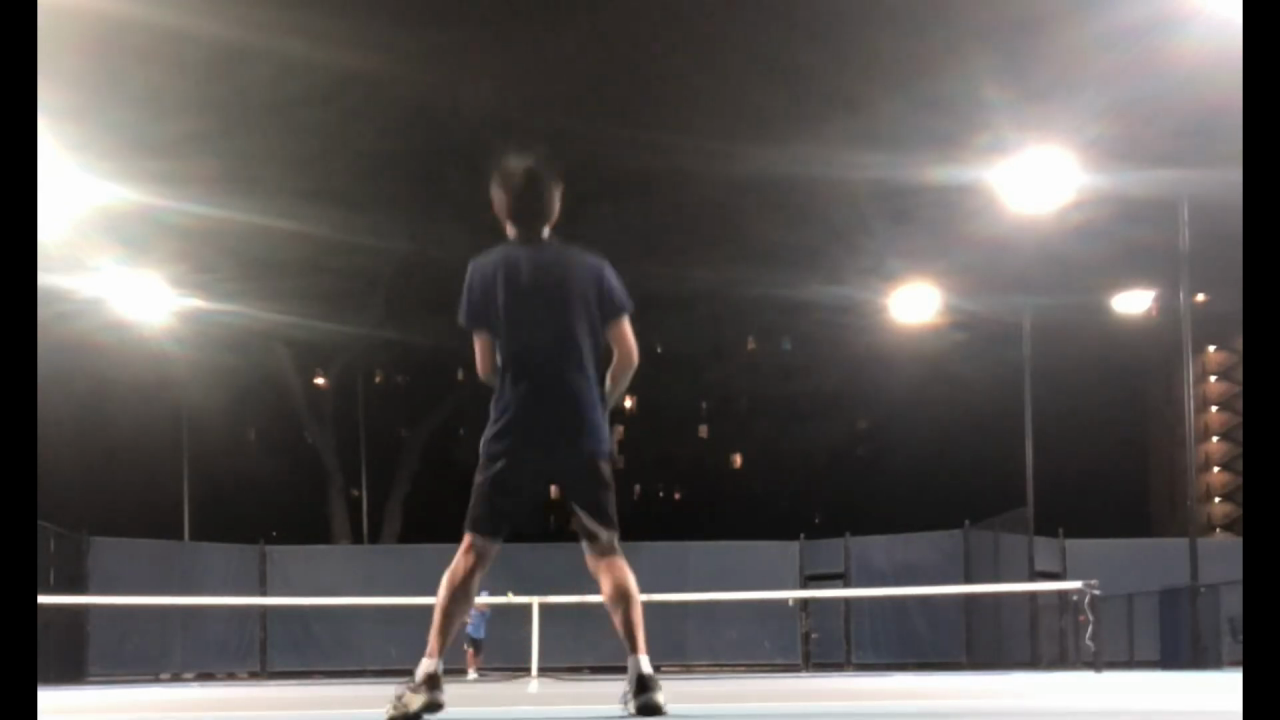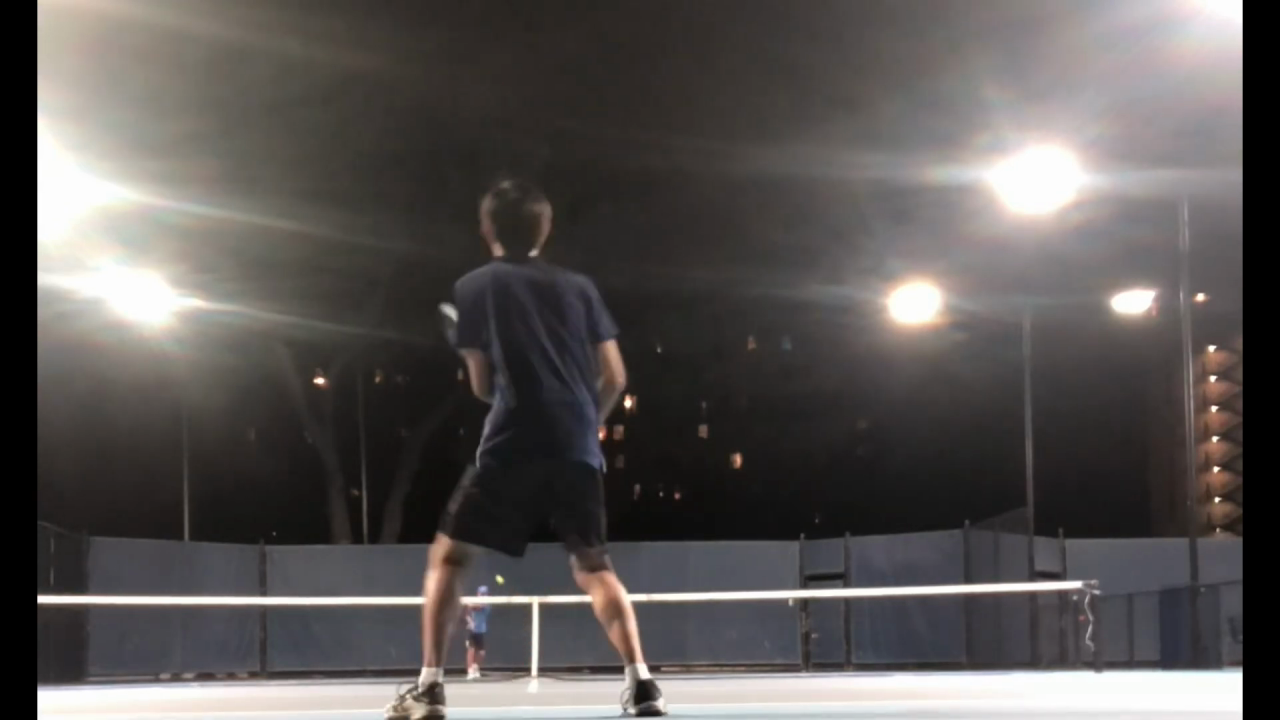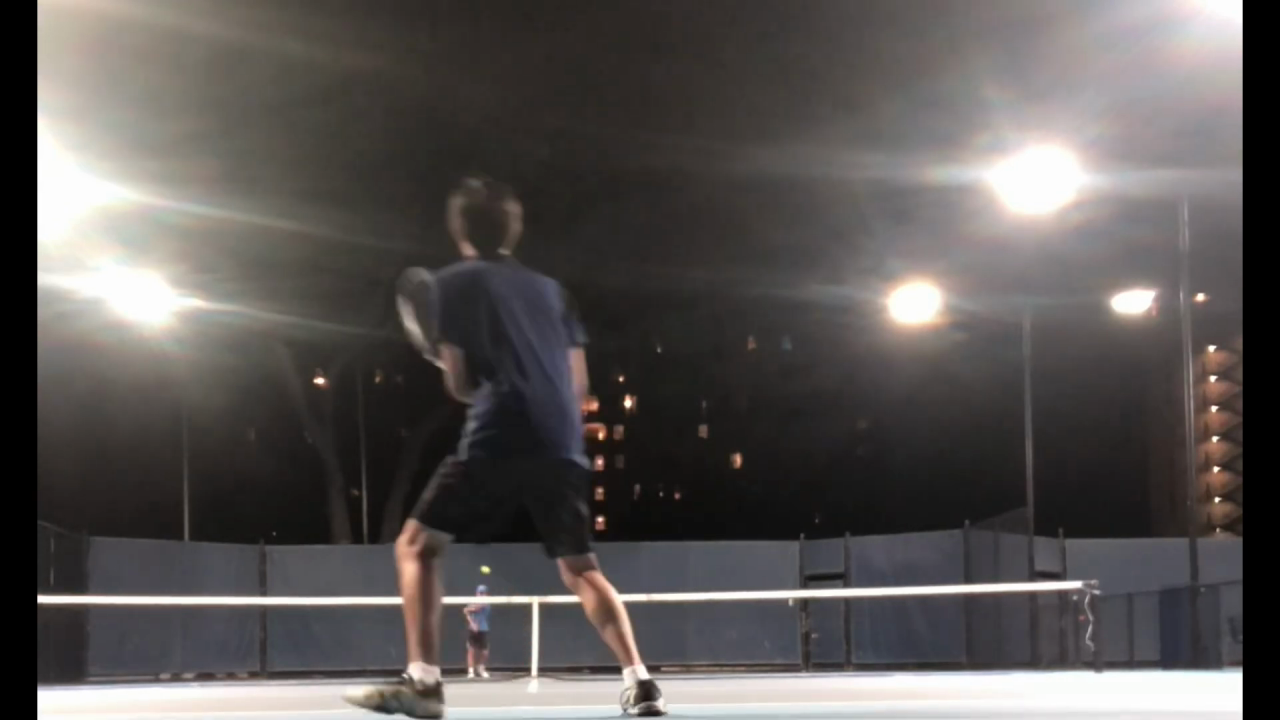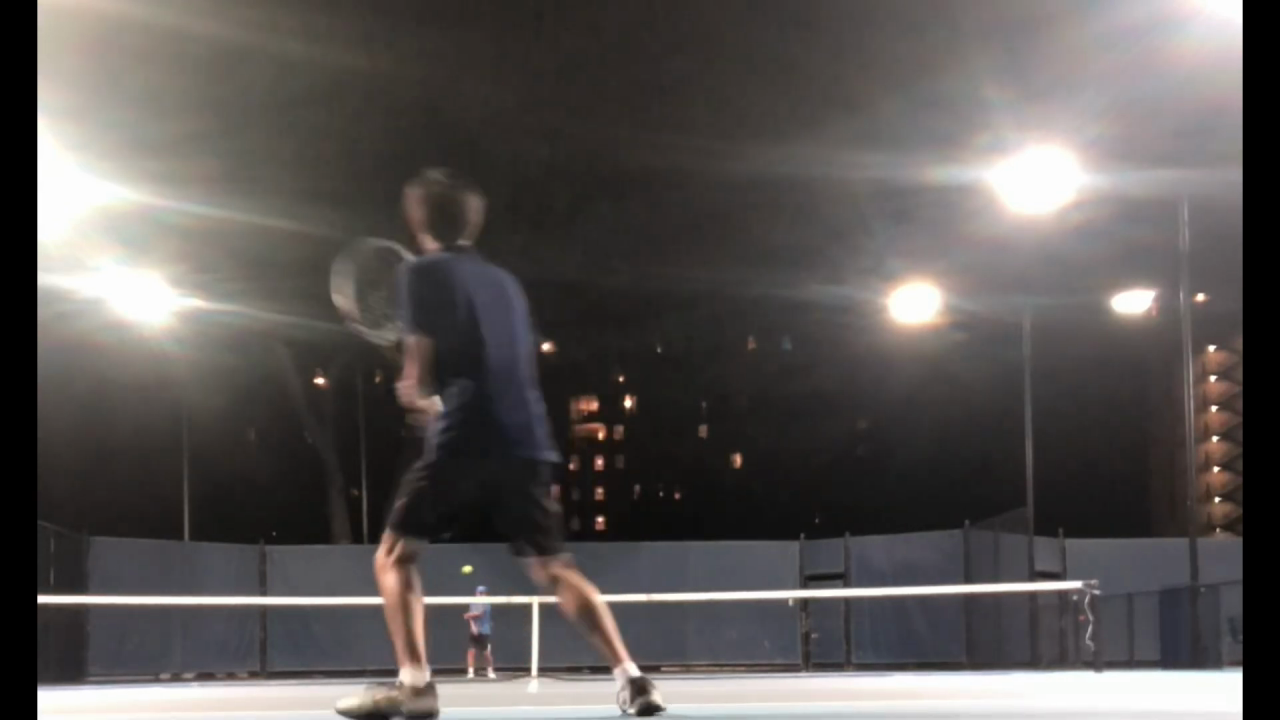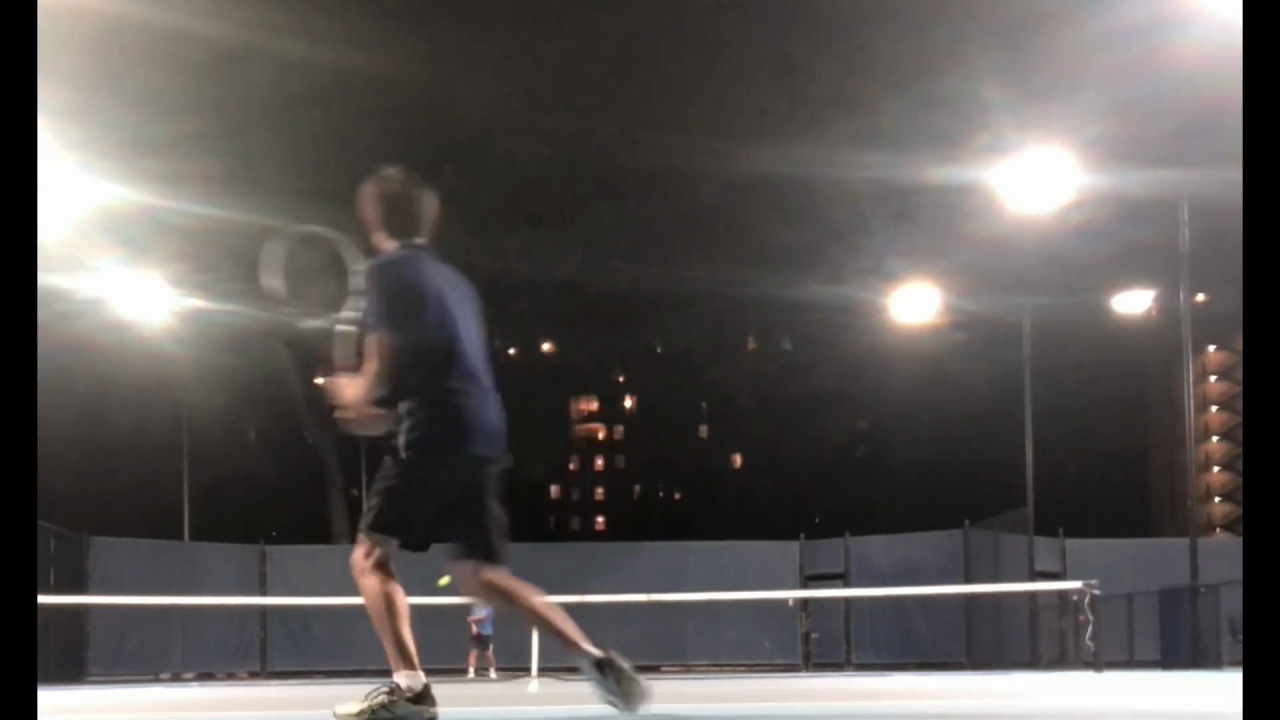
dt=0.1s
person 1, frame 1
left shoulder: (485, 270)
right shoulder: (593, 269)
left elbow: (486, 368)
right elbow: (627, 355)
left hip: (514, 431)
right hip: (583, 434)
left knee: (474, 554)
right knee: (606, 557)
right ankle: (641, 675)
person 1, frame 2
left shoulder: (477, 287)
right shoulder: (580, 287)
left elbow: (481, 383)
right elbow: (614, 377)
left hip: (511, 444)
right hip: (577, 447)
left knee: (449, 556)
right knee: (594, 569)
person 1, frame 3
left shoulder: (450, 284)
right shoulder: (550, 289)
left elbow: (457, 381)
right elbow: (578, 381)
left hip: (494, 439)
right hip: (561, 446)
left knee: (416, 546)
right knee: (582, 570)
person 1, frame 4
left shoulder: (423, 272)
right shoulder: (507, 283)
left elbow: (418, 372)
left wrist: (417, 397)
left hip: (467, 438)
right hip: (528, 442)
left knee: (393, 554)
right knee: (555, 571)
person 1, frame 5
left shoulder: (387, 269)
right shoulder: (456, 282)
left elbow: (379, 372)
left wrist: (353, 393)
right wrist: (386, 405)
left hip: (431, 439)
right hip: (482, 437)
left knee: (370, 558)
right knee: (483, 576)
right ankle: (597, 660)
